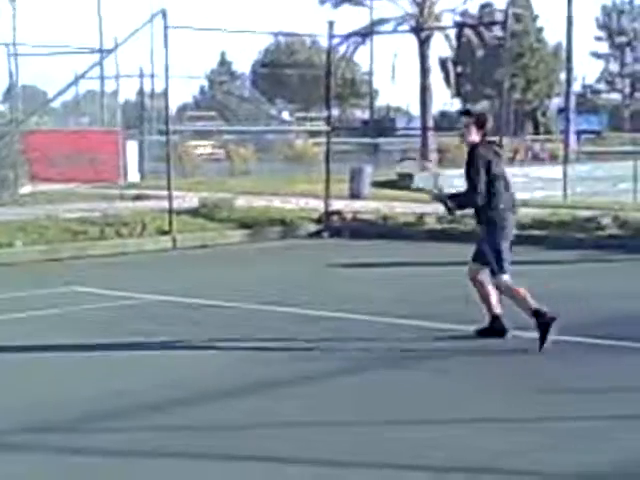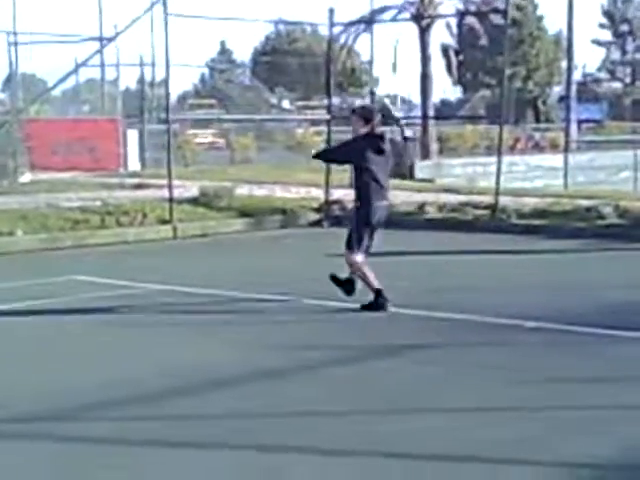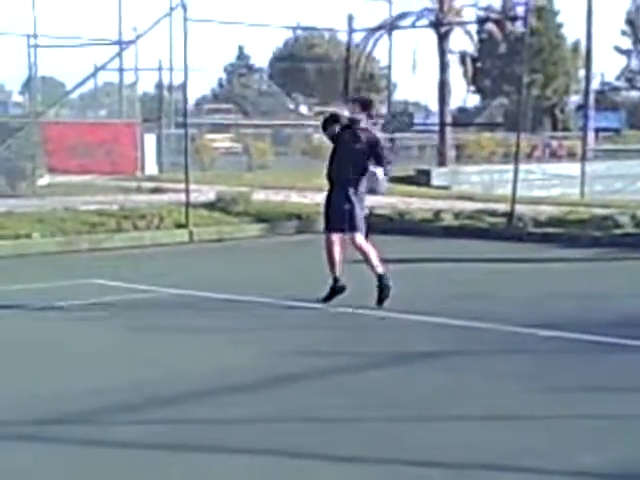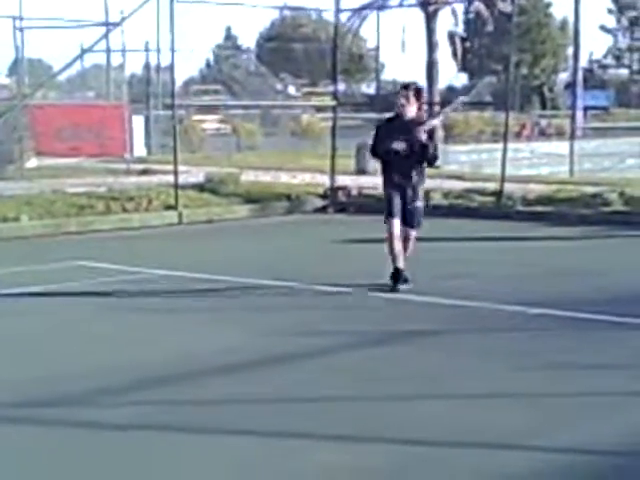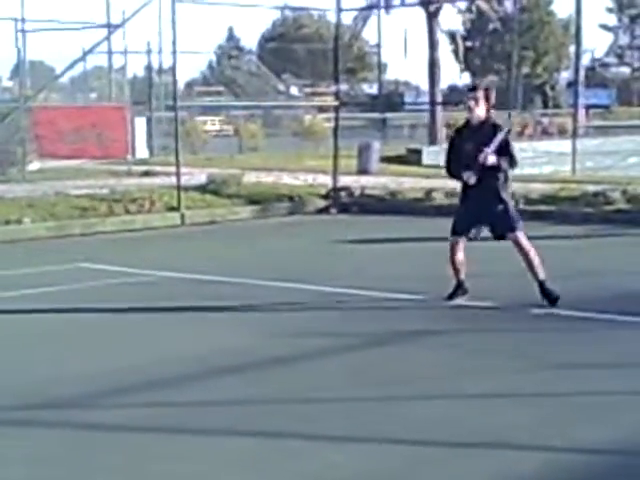
dt=0.7s
person 1, frame 1
left shoulder: (479, 156)
right shoulder: (484, 154)
left elbow: (476, 196)
left wrist: (447, 199)
right wrist: (454, 200)
left hip: (495, 225)
right hip: (494, 223)
left knee: (502, 282)
right knee: (474, 272)
left ankle: (543, 317)
right ankle: (496, 323)
person 1, frame 2
left shoulder: (357, 145)
right shoulder: (384, 141)
left elbow: (330, 154)
left wrist: (318, 153)
left hip: (368, 207)
right hip: (382, 205)
left knee: (353, 258)
right knee: (354, 245)
left ankle: (380, 297)
right ankle: (350, 282)
person 1, frame 3
left shoulder: (370, 138)
right shoulder: (344, 129)
left elbow: (382, 163)
right elbow: (328, 126)
right wrist: (340, 119)
left hip: (352, 193)
right hip: (335, 191)
left knee: (357, 240)
right knee: (331, 240)
left ankle: (382, 280)
right ankle: (337, 284)
person 1, frame 4
left shoulder: (425, 127)
right shoulder: (386, 125)
left elbow: (432, 160)
right elbow: (375, 150)
left wrist: (425, 142)
right wrist: (392, 147)
left hip: (414, 187)
right hip: (392, 185)
left knee: (410, 235)
right knee: (394, 229)
left ankle: (398, 270)
right ankle: (400, 272)
person 1, frame 5
left shoulder: (496, 130)
right shoulder: (459, 134)
left elbow: (510, 160)
right elbow: (451, 165)
left wrist: (495, 160)
right wrist: (462, 174)
left hip: (497, 195)
right hip: (472, 196)
left knee: (520, 240)
right knee: (455, 243)
left ankle: (543, 287)
right ankle: (461, 285)
